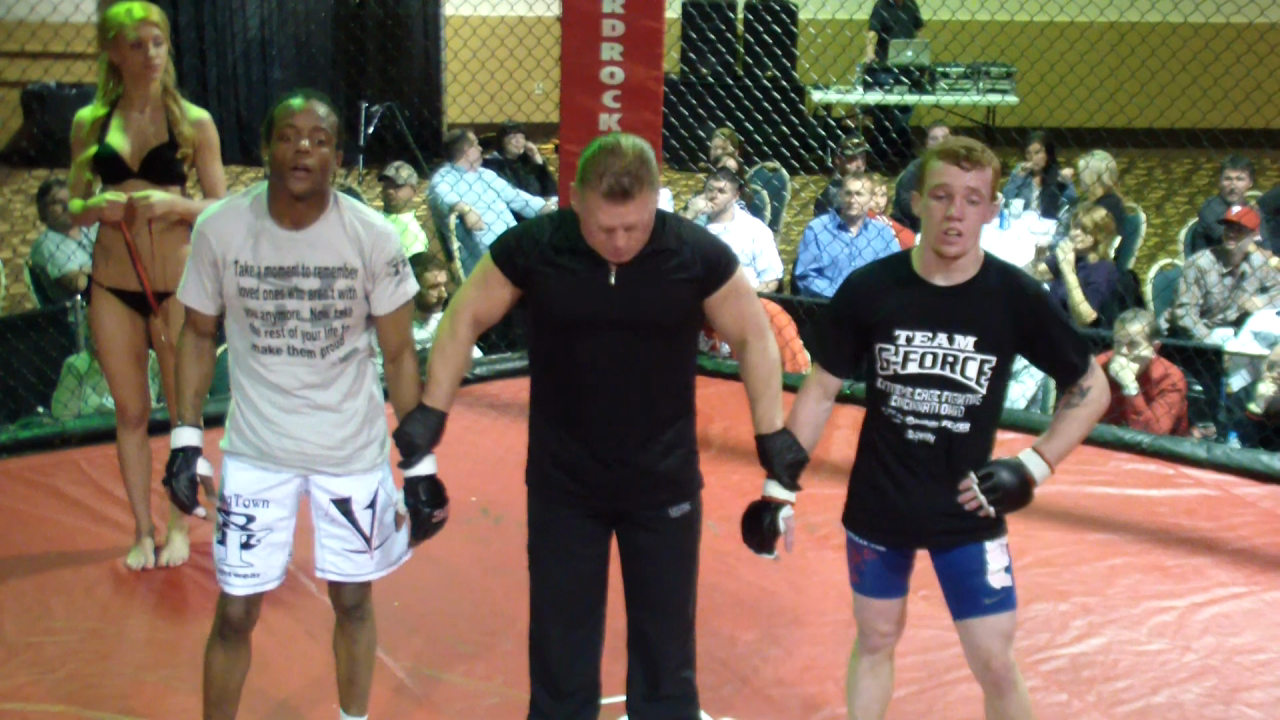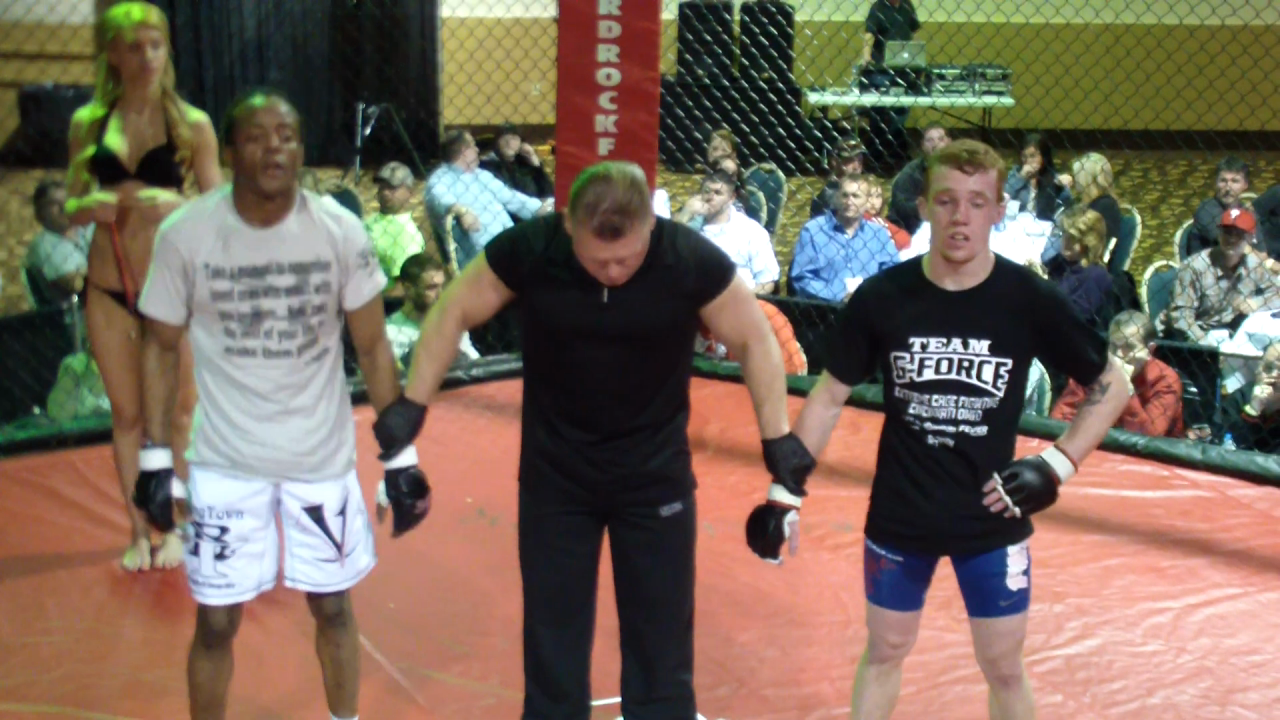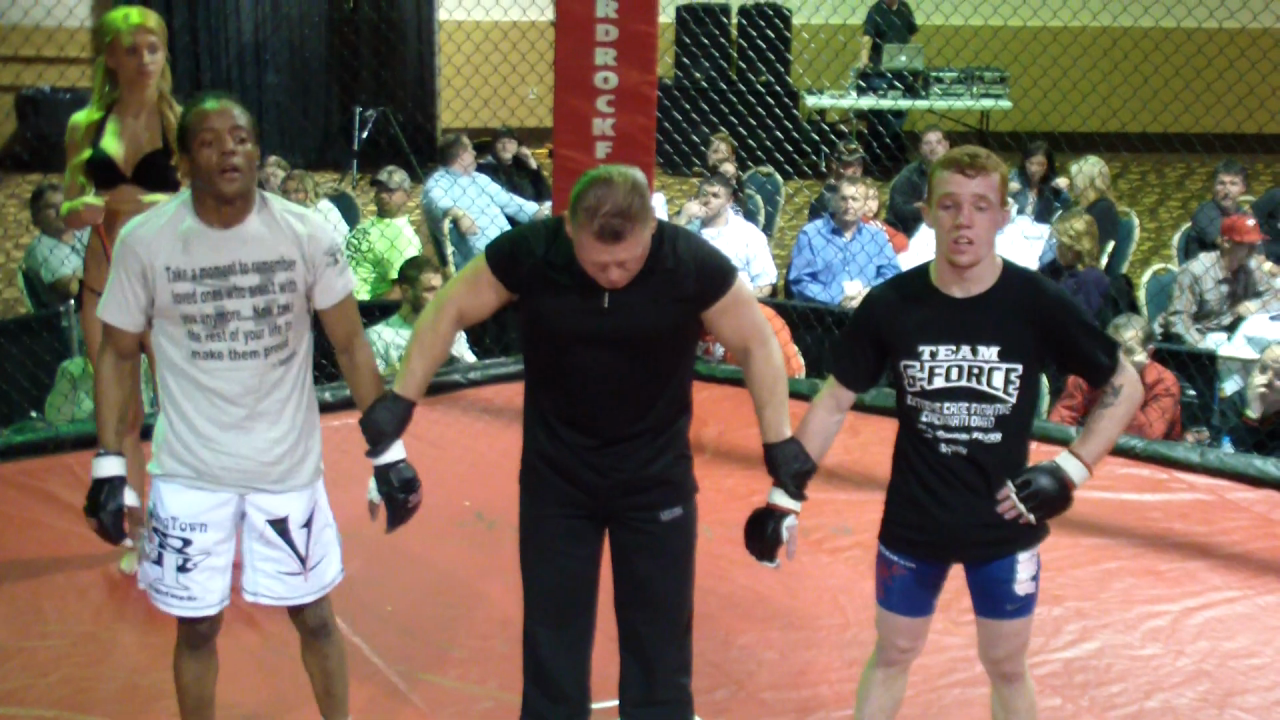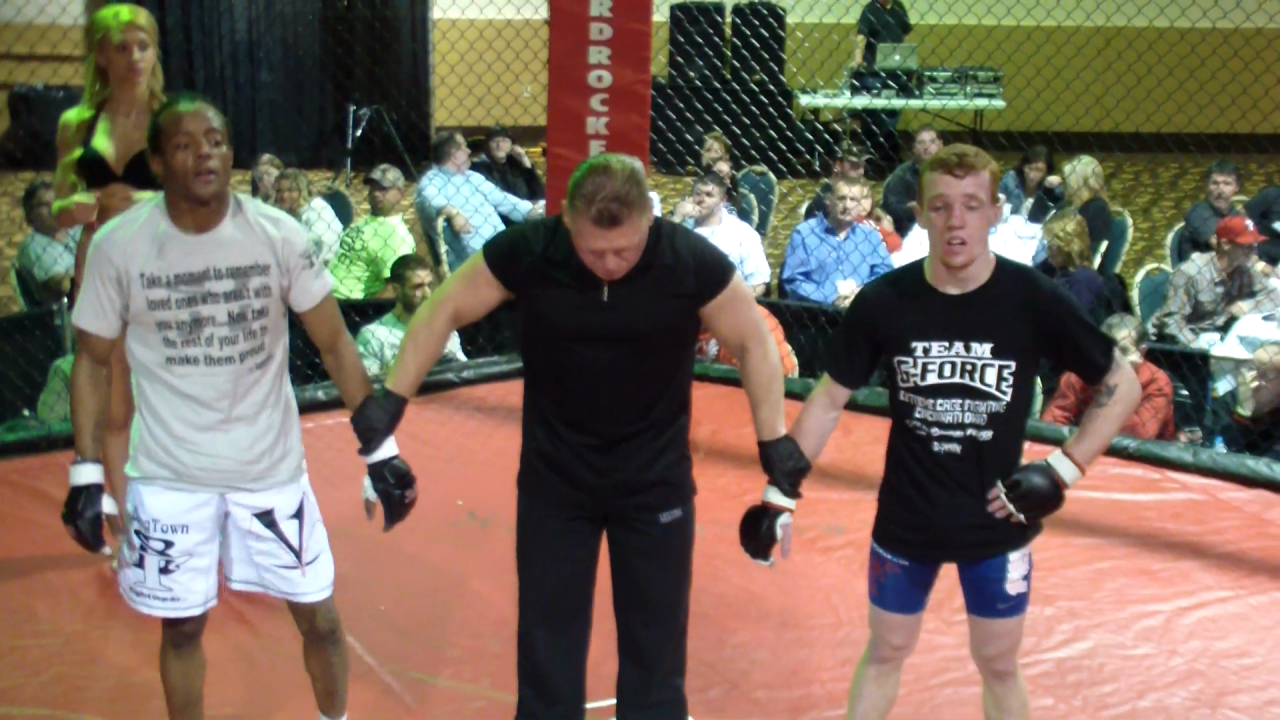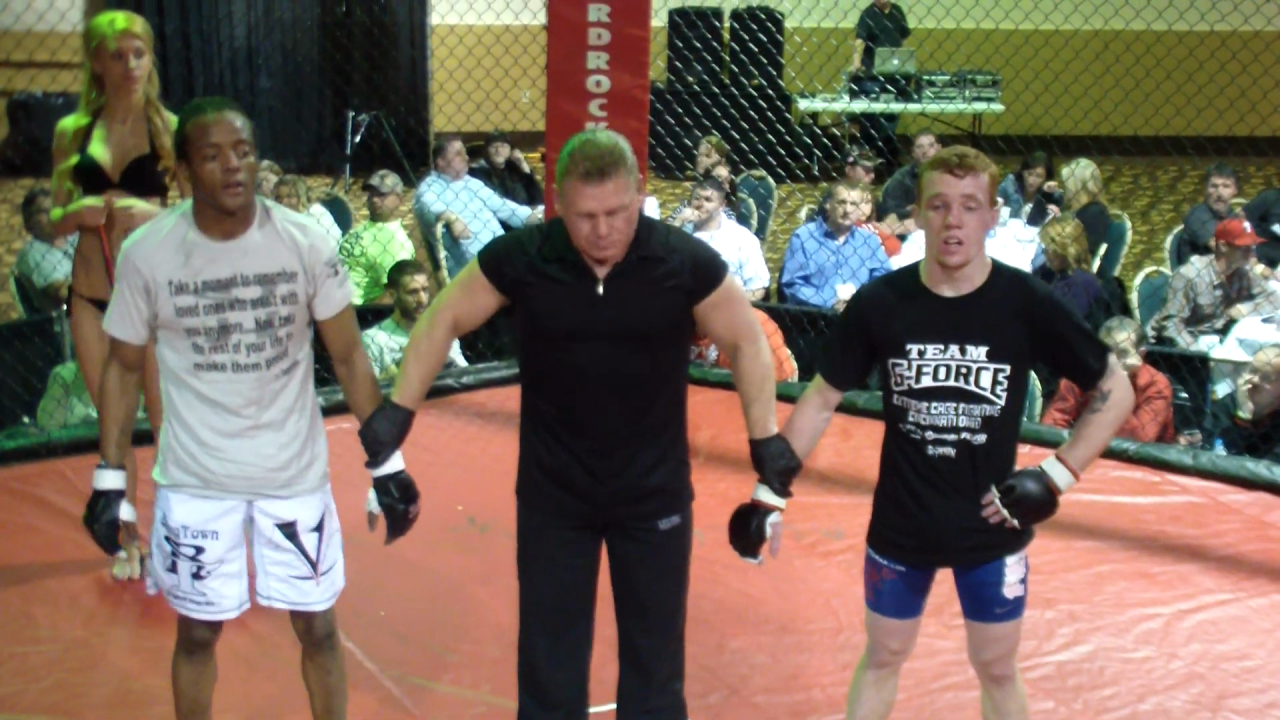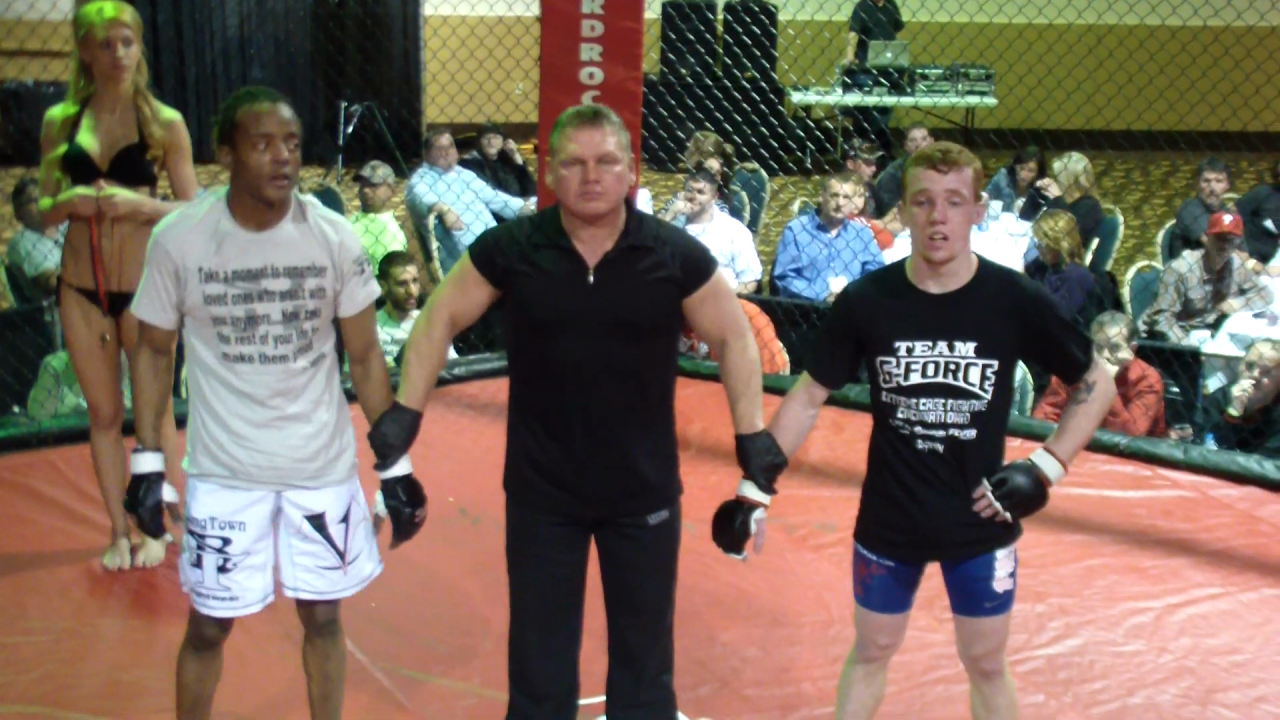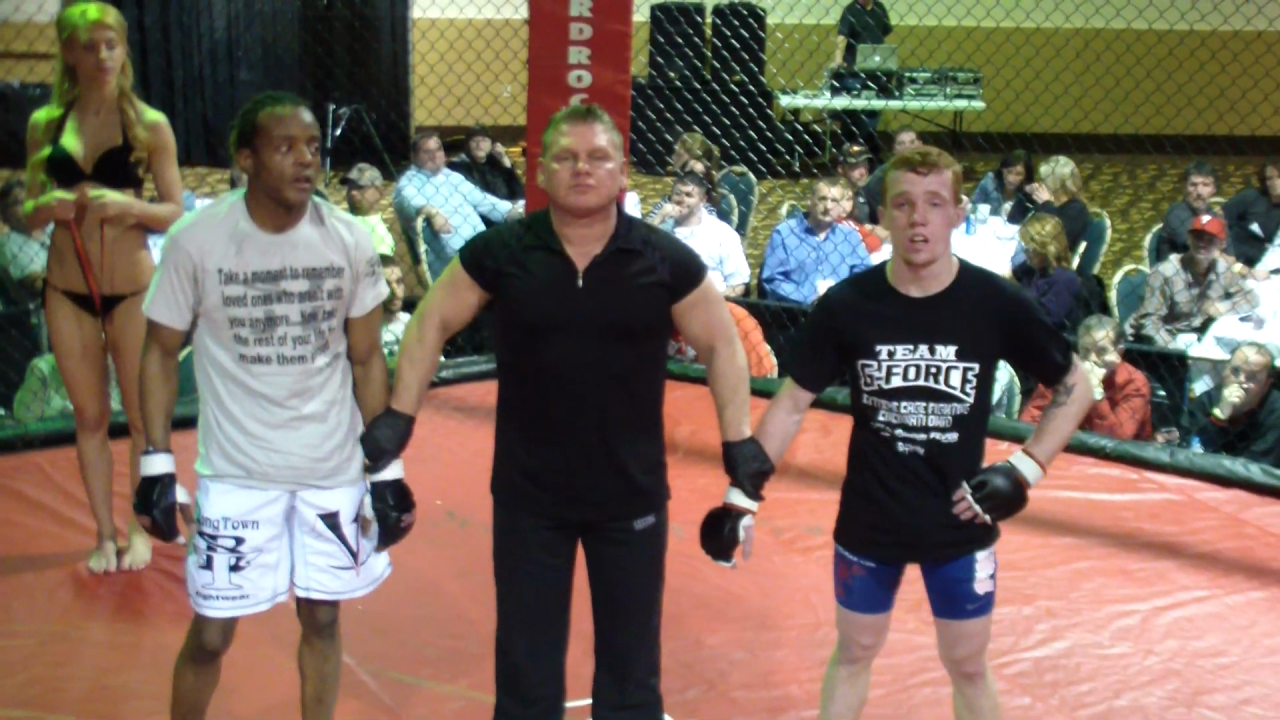
dt=0.3s
person 1, frame 1
left shoulder: (372, 236)
right shoulder: (219, 228)
left elbow: (400, 353)
right elbow: (199, 334)
left wrist: (420, 463)
right wrist: (186, 439)
left hip: (352, 450)
right hip: (255, 451)
left knee: (352, 599)
right knee: (235, 611)
person 1, frame 2
left shoulder: (341, 231)
right shoulder: (183, 234)
left elbow: (372, 347)
right elbow: (161, 347)
left wrist: (399, 455)
right wrist: (155, 459)
left hip: (322, 457)
right hip: (225, 460)
left knee: (331, 605)
right knee: (216, 621)
person 1, frame 3
left shoulder: (305, 233)
right shoulder: (143, 241)
left elbow: (351, 345)
right elbow: (118, 355)
left wrist: (388, 450)
right wrist: (108, 466)
left hip: (289, 465)
right hip: (189, 470)
left knee: (313, 614)
right knee: (197, 625)
person 1, frame 4
left shoulder: (278, 234)
right shoulder: (117, 245)
left elbow: (335, 344)
right elbow: (94, 361)
left wrist: (380, 447)
right wrist: (86, 473)
left hip: (271, 465)
right hip: (168, 473)
left knee: (318, 616)
right knee: (180, 625)
person 1, frame 5
left shoulder: (306, 241)
right shoulder: (147, 252)
left elbow: (349, 356)
right elbow: (123, 367)
left wrist: (386, 461)
right wrist: (110, 477)
left hip: (296, 472)
right hip: (196, 479)
left knee: (317, 628)
right knee: (198, 631)
person 1, frame 6
left shoulder: (335, 237)
right shoulder: (177, 238)
left elbow: (364, 356)
right elbow: (153, 351)
left wrist: (395, 464)
right wrist: (146, 463)
left hip: (323, 465)
right hip: (223, 470)
left knee: (322, 616)
right knee: (209, 624)
person 1, frame 7
left shoulder: (350, 240)
right shoulder: (195, 240)
left elbow: (368, 359)
right elbow: (161, 353)
left wrist: (387, 469)
right wrist: (156, 465)
left hip: (333, 468)
right hip: (236, 471)
left knee: (322, 619)
right knee: (211, 635)
person 2, frame 1
left shoulder: (697, 253)
right shoulder: (532, 247)
left elbow: (753, 337)
right elbow: (464, 321)
left wrist: (774, 435)
right wrist: (431, 413)
left hip: (663, 482)
right hip: (562, 483)
left knee: (665, 641)
right knee: (560, 641)
person 2, frame 2
left shoulder: (693, 259)
right shoulder: (526, 249)
left elbow: (755, 342)
right elbow: (451, 315)
left wrist: (778, 440)
right wrist: (412, 406)
left hip: (656, 478)
right hip: (554, 478)
left knee: (661, 636)
right knee: (552, 640)
person 2, frame 3
left shoulder: (694, 263)
right shoulder: (527, 252)
left elbow: (756, 345)
right elbow: (445, 313)
left wrist: (779, 444)
right wrist: (399, 402)
left hip: (657, 482)
right hip: (556, 481)
left knee: (660, 642)
right knee: (552, 641)
person 2, frame 4
left shoulder: (692, 261)
right shoulder: (525, 250)
left elbow: (754, 343)
right elbow: (442, 312)
left wrist: (775, 441)
right wrist: (391, 399)
left hip: (657, 482)
right hip: (553, 481)
left knee: (656, 642)
right knee: (548, 643)
person 2, frame 5
left shoulder: (687, 261)
right shoulder: (519, 256)
left elbow: (747, 344)
right elbow: (442, 322)
left wrist: (765, 440)
right wrist: (399, 411)
left hip: (655, 492)
right hip: (553, 492)
left knee: (654, 649)
right knee: (549, 653)
person 2, frame 6
left shoulder: (677, 255)
right shoulder: (509, 248)
left elbow: (734, 339)
right elbow: (439, 321)
left wrist: (752, 436)
right wrist: (405, 413)
left hip: (645, 488)
right hip: (541, 488)
left knee: (644, 642)
right knee: (540, 647)
person 2, frame 7
left shoulder: (667, 260)
right shoulder: (498, 251)
left elbow: (721, 345)
right elbow: (430, 325)
left wrist: (739, 443)
right wrist: (397, 419)
left hip: (633, 492)
right hip: (527, 493)
left knee: (630, 649)
right knee: (526, 650)
person 3, frame 1
left shoulder: (1017, 296)
right shoulder: (868, 288)
left elbow: (1092, 388)
right elbow: (821, 389)
left wrist: (1031, 466)
right wrist: (780, 487)
left hip: (969, 512)
right hip: (876, 506)
left knee: (996, 667)
right knee: (875, 643)
person 3, frame 2
left shoulder: (1030, 298)
right shoulder: (880, 296)
left elbow: (1111, 384)
right elbow: (829, 397)
left wrist: (1056, 465)
right wrist: (785, 492)
left hip: (992, 518)
right hip: (898, 515)
left knee: (1003, 666)
right knee: (885, 651)
person 3, frame 3
left shoulder: (1038, 302)
right shoulder: (889, 304)
left elbow: (1124, 386)
right elbow: (833, 402)
left wrist: (1069, 470)
right wrist: (786, 496)
left hip: (1004, 525)
right hip: (911, 521)
left knee: (1006, 666)
right knee: (892, 655)
person 3, frame 4
left shoulder: (1033, 299)
right shoulder: (882, 300)
left elbow: (1121, 384)
right elbow: (828, 400)
left wrist: (1062, 470)
right wrist: (780, 494)
left hip: (996, 522)
right hip: (904, 518)
left knee: (998, 664)
right knee: (885, 652)
person 3, frame 5
left shoulder: (1029, 303)
right shoulder: (878, 303)
left elbow: (1115, 391)
right elbow: (821, 400)
left wrist: (1056, 476)
right wrist: (771, 493)
left hip: (991, 528)
right hip: (899, 523)
left knee: (996, 669)
right knee: (882, 657)
person 3, frame 6
left shoulder: (1016, 299)
right shoulder: (864, 300)
left elbow: (1096, 383)
right elbow: (809, 397)
left wrist: (1045, 468)
right wrist: (755, 490)
left hip: (980, 521)
right hip: (887, 519)
left knee: (986, 663)
right knee: (871, 651)
person 3, frame 7
left shoulder: (997, 302)
right shoulder: (846, 304)
left elbow: (1076, 386)
right elbow: (792, 403)
left wrist: (1024, 470)
right wrist: (744, 495)
left hip: (959, 523)
right hip: (867, 520)
left knee: (968, 665)
right knee: (854, 652)
person 4, frame 1
left shoulder: (193, 121)
right shoulder: (89, 122)
right elbow: (73, 207)
left wrist: (174, 203)
right wrist: (96, 206)
left hip: (179, 283)
right hip: (112, 285)
right knee: (130, 413)
left ankle: (179, 525)
right ankle: (142, 531)
person 4, frame 2
left shoulder: (191, 123)
right shoulder: (87, 122)
right elbow: (70, 207)
left wrist: (172, 203)
right wrist: (89, 206)
right hip: (108, 286)
left knee: (177, 412)
right knee: (126, 415)
left ankle: (174, 527)
right ankle: (138, 532)
person 4, frame 3
left shoulder: (184, 125)
right shoulder: (83, 125)
right elbow: (66, 210)
left wrist: (169, 207)
right wrist: (81, 209)
right hip: (103, 287)
right knee: (120, 417)
right ankle: (134, 533)
person 4, frame 4
right shoulder: (75, 124)
right elbow: (58, 210)
left wrist: (155, 204)
right wrist: (71, 209)
right knee: (112, 415)
right ankle: (123, 526)
person 4, frame 5
left shoulder: (172, 131)
right shoulder: (71, 131)
right elbow: (54, 221)
left wrist: (150, 213)
right wrist: (77, 213)
right hip: (91, 295)
left knee: (165, 422)
right ankle: (124, 540)
person 4, frame 6
left shoulder: (164, 121)
right shoulder: (59, 120)
right elbow: (43, 210)
left wrist: (137, 203)
right wrist: (67, 202)
left hip: (146, 283)
right hip: (81, 286)
left knee: (155, 411)
right knee: (103, 414)
right ankle: (117, 531)
person 4, frame 7
left shoulder: (149, 124)
right shoulder: (44, 124)
left elbow: (176, 213)
right elbow: (28, 214)
left wrist: (126, 205)
right wrist: (47, 206)
left hip: (132, 286)
right hip: (67, 288)
left knee: (141, 416)
right knee: (89, 417)
left ankle: (140, 530)
right ankle: (104, 534)
